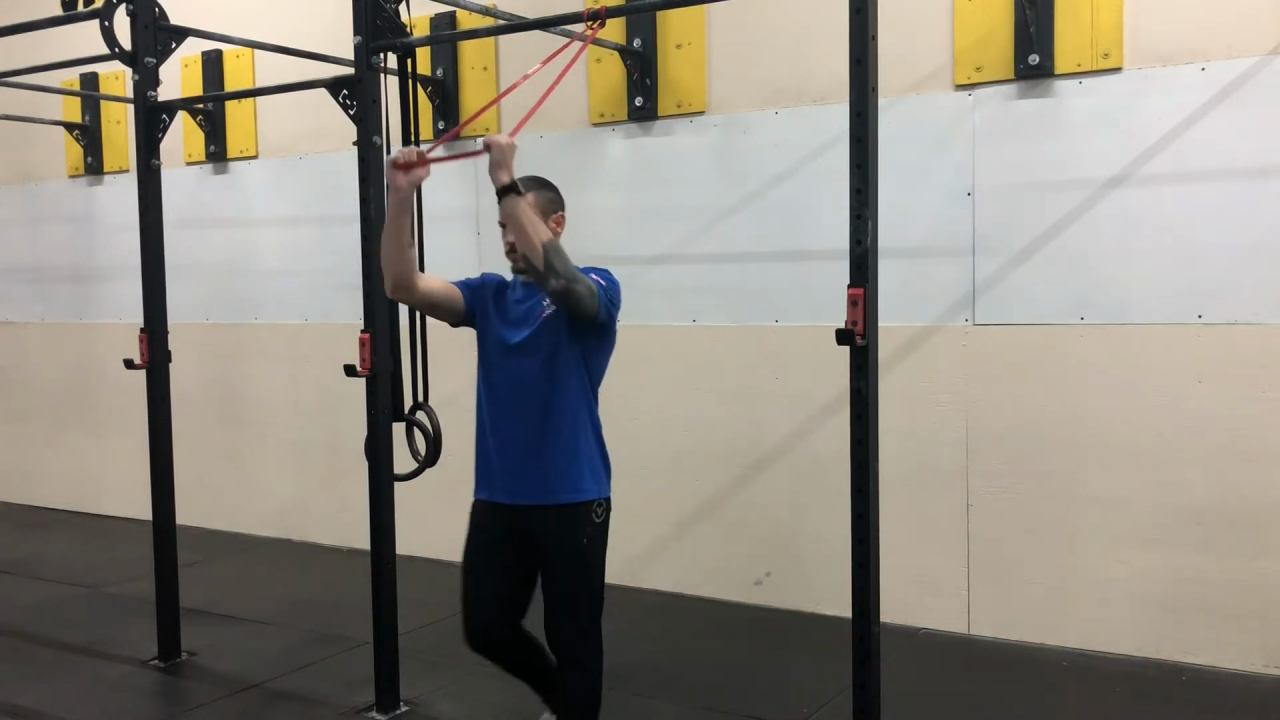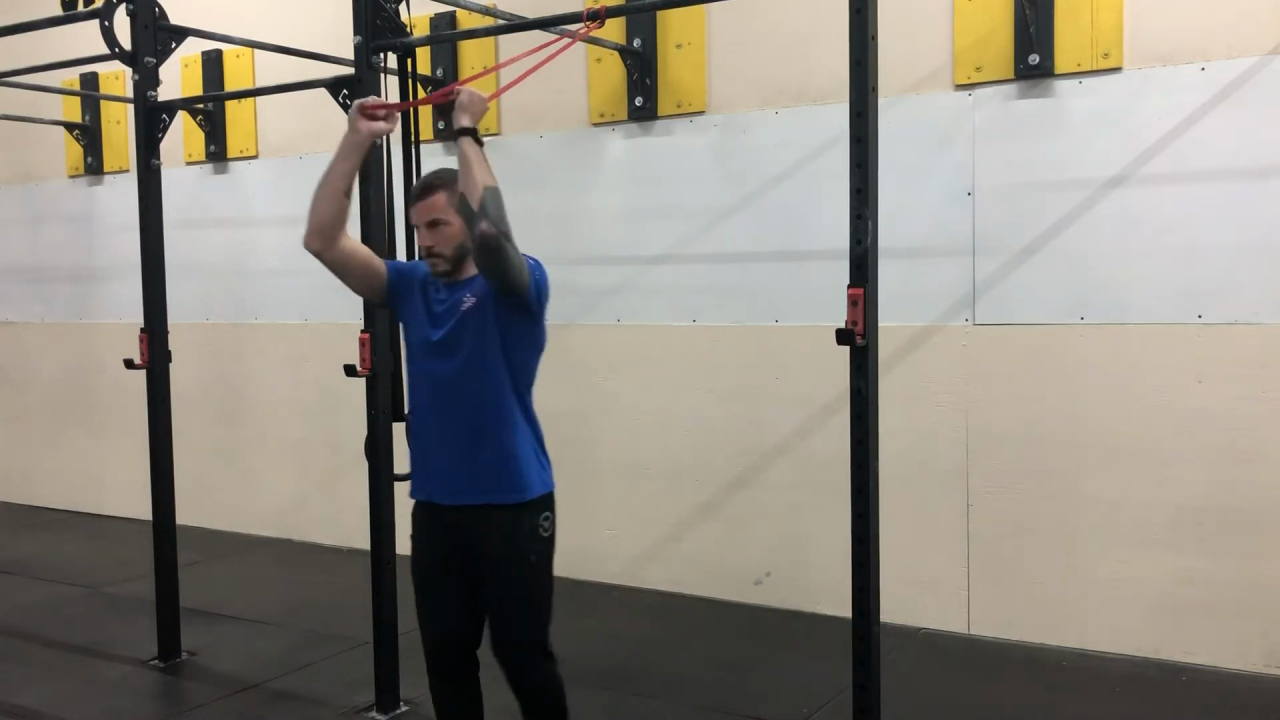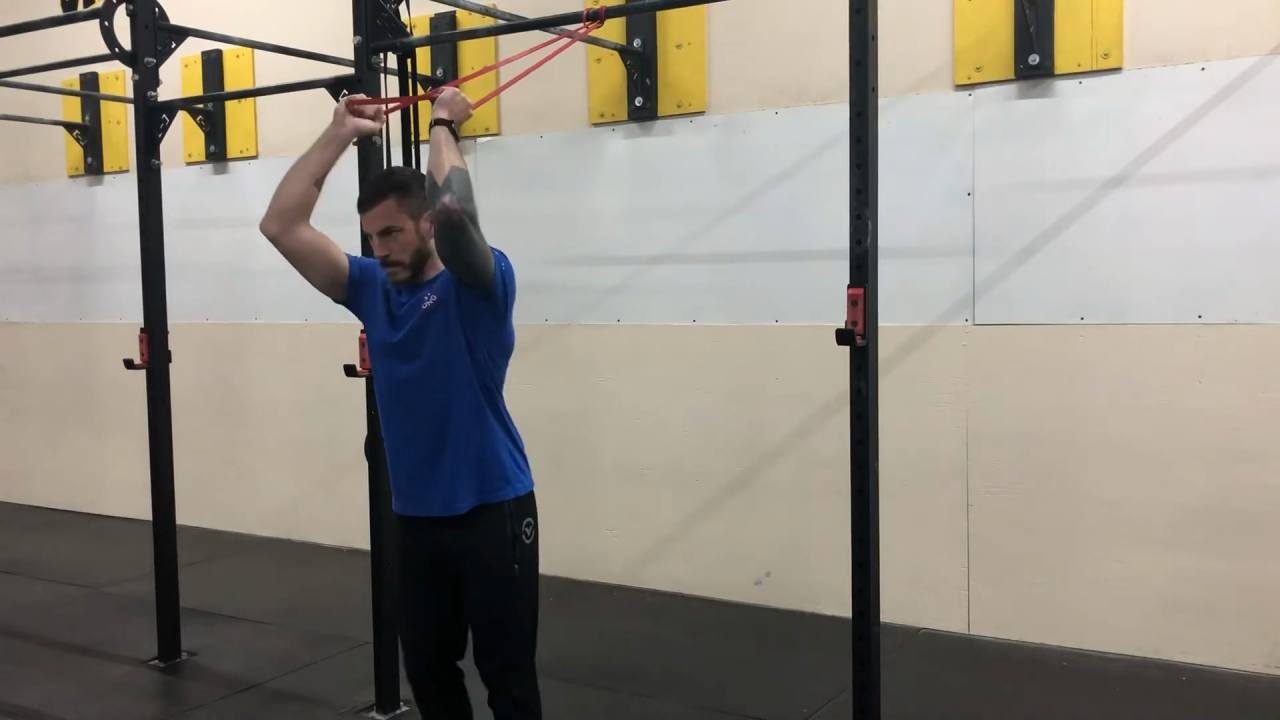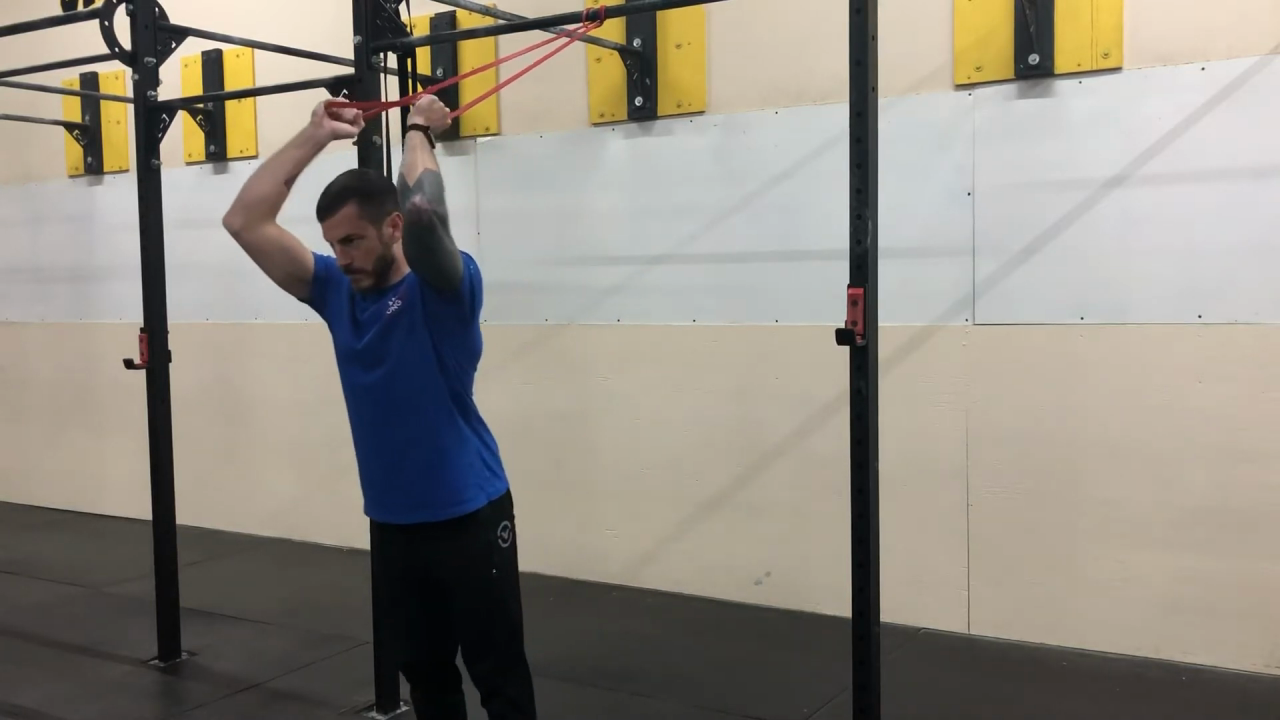
dt=0.5s
person 1, frame 1
left shoulder: (596, 287)
right shoulder: (489, 295)
left elbow: (557, 278)
right elbow: (405, 288)
left wrist: (504, 185)
right wrist: (401, 198)
left hip: (571, 498)
right hip: (497, 497)
left knee: (572, 636)
right knee: (487, 629)
person 1, frame 2
left shoulder: (518, 284)
right shoulder: (409, 287)
left elbow: (490, 230)
right elbow: (323, 240)
left wrist: (465, 132)
right wrist: (356, 141)
left hip: (514, 505)
right hip: (437, 507)
left knee: (522, 650)
right knee: (446, 655)
person 1, frame 3
left shoulder: (482, 281)
right shoulder: (370, 288)
left elbow: (454, 209)
right elbow: (281, 224)
left wrist: (443, 123)
right wrist: (341, 132)
left hip: (492, 511)
right hip: (417, 516)
right knee: (428, 666)
person 1, frame 4
left shoulder: (447, 285)
right shoulder: (335, 292)
left elbow: (424, 212)
right elbow: (245, 221)
left wrist: (418, 130)
right wrist: (317, 135)
left hip: (468, 516)
right hip: (394, 522)
